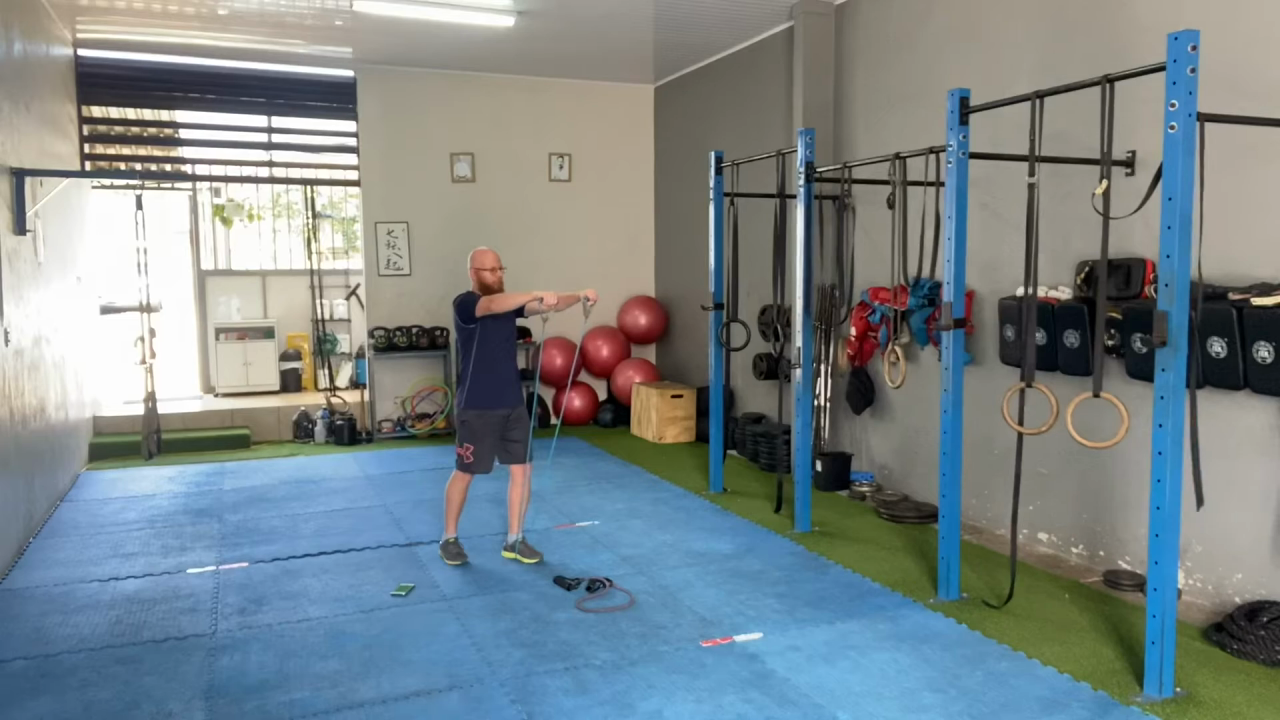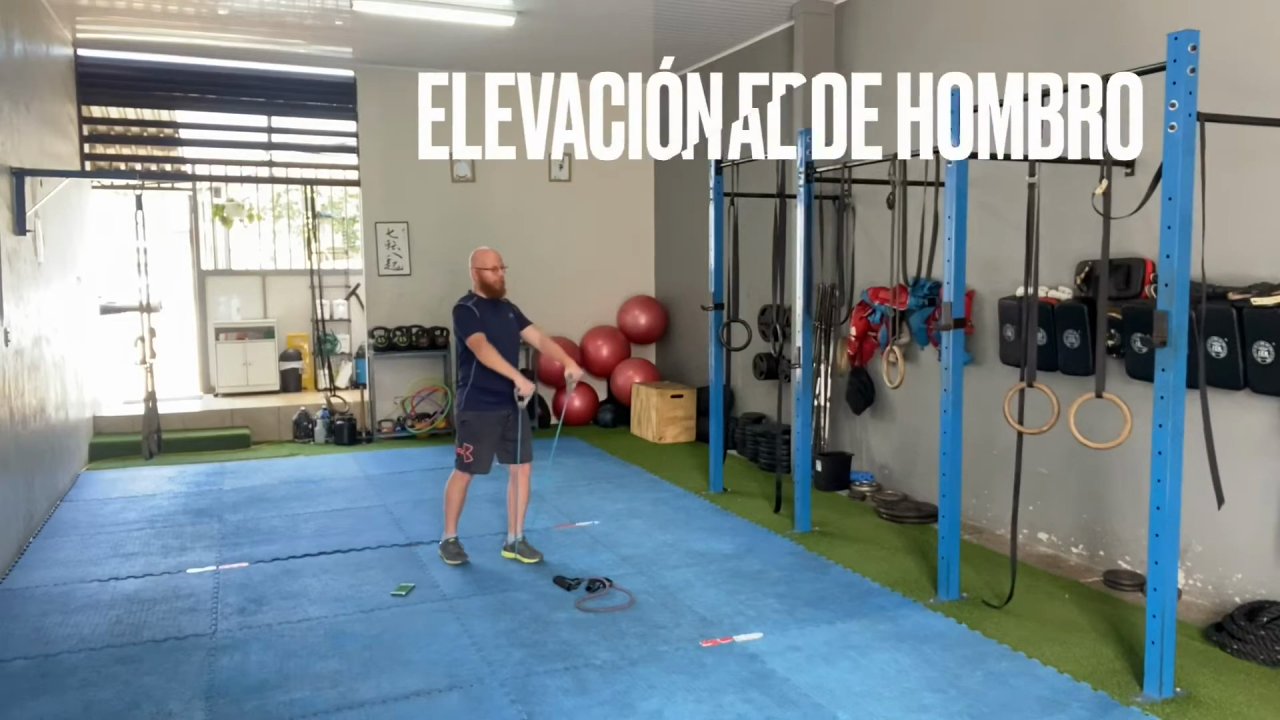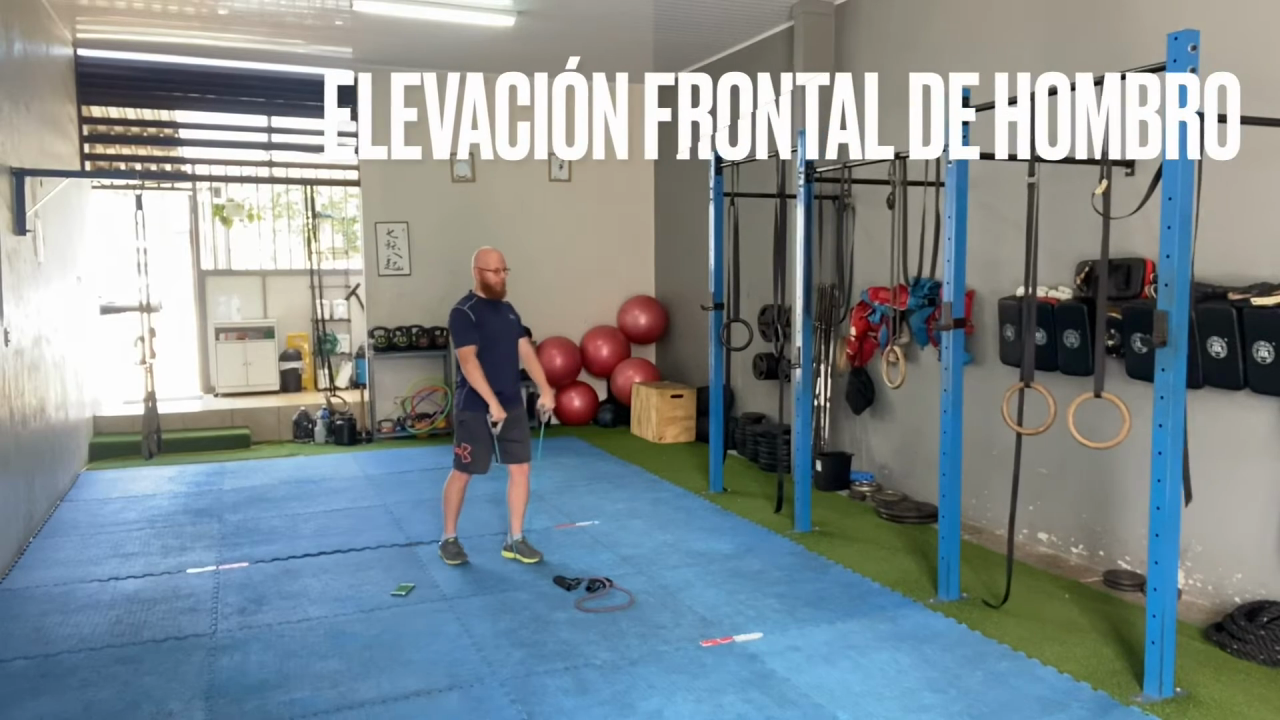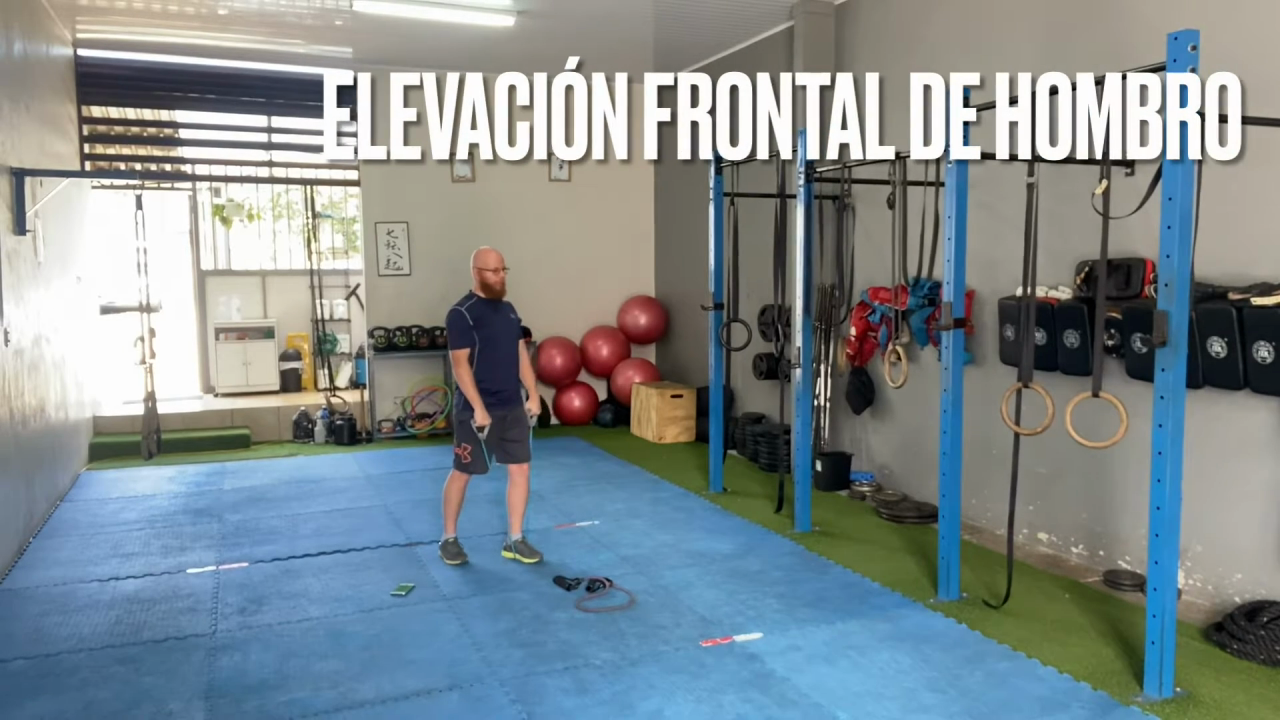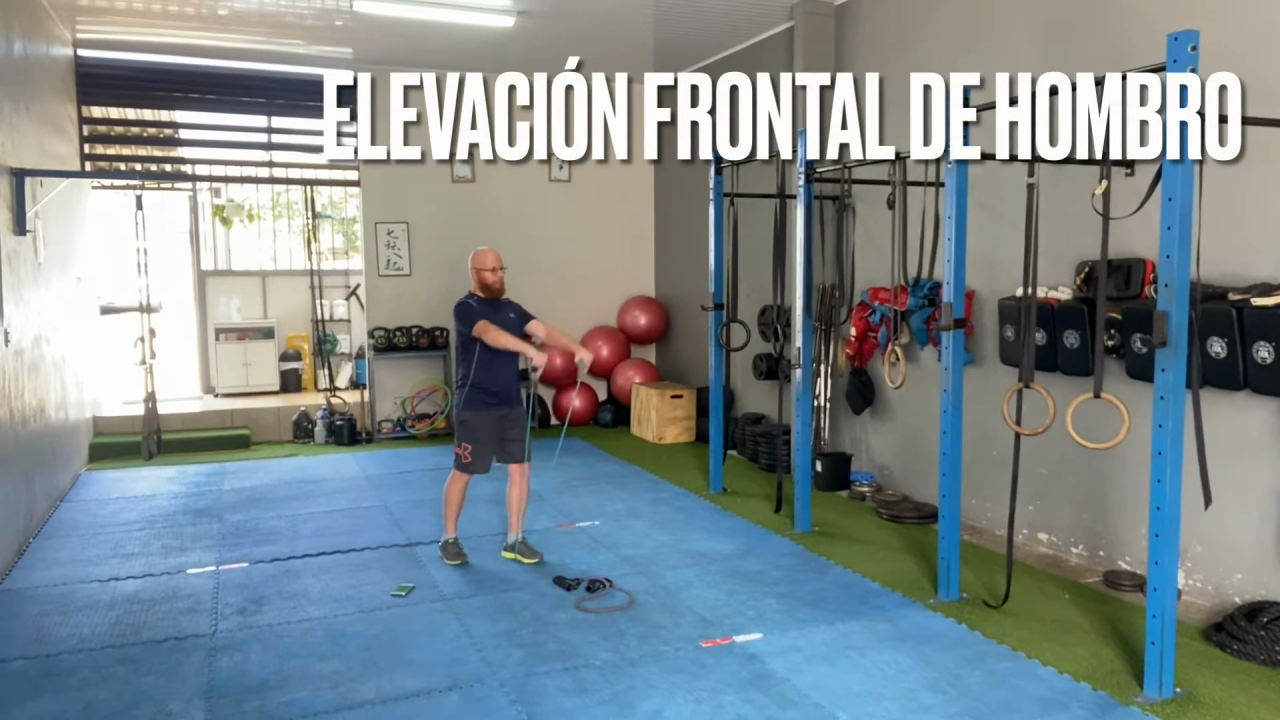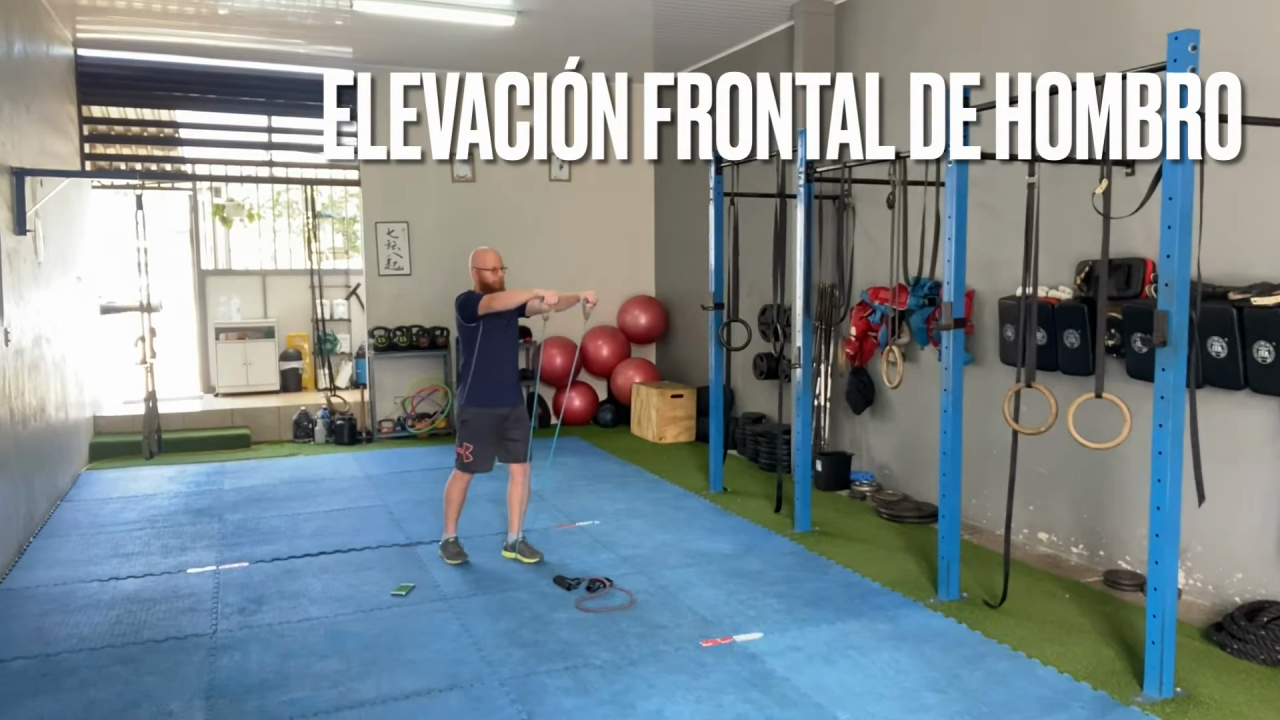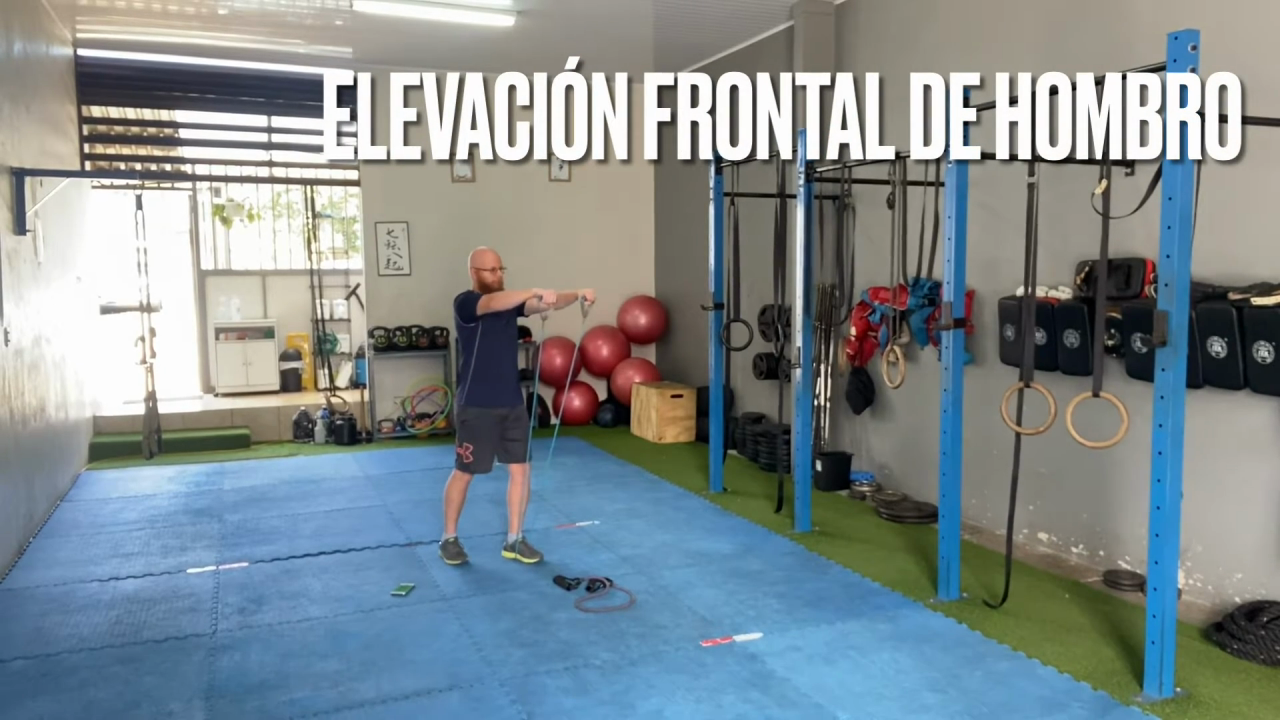
dt=0.5s
person 1, frame 1
left shoulder: (508, 302)
right shoulder: (465, 304)
left elbow: (546, 306)
right elbow: (493, 304)
left wrist: (578, 296)
right wrist: (538, 294)
left hip: (513, 404)
right hip: (477, 408)
left knee: (521, 469)
right knee: (464, 473)
left ankle: (514, 540)
right ankle: (449, 538)
person 1, frame 2
left shoulder: (507, 308)
right shoulder: (465, 309)
left elbow: (537, 337)
right elbow: (482, 348)
left wrist: (568, 361)
right wrist: (518, 376)
left hip: (513, 405)
right hip: (477, 408)
left knee: (522, 469)
right knee: (464, 472)
left ankle: (514, 540)
right ankle: (449, 538)
person 1, frame 3
left shoulder: (508, 309)
right shoulder: (464, 312)
left elbow: (526, 352)
right elbow: (468, 361)
left wrist: (545, 390)
right wrist: (492, 402)
left hip: (513, 406)
right hip: (475, 409)
left knee: (520, 469)
right knee: (462, 473)
left ankle: (515, 539)
right ankle: (448, 539)
person 1, frame 4
left shoulder: (509, 309)
right shoulder: (462, 313)
left elbow: (521, 355)
right elbow: (460, 365)
left wrist: (533, 395)
right wrist: (478, 408)
left hip: (513, 406)
right hip: (476, 409)
left knee: (520, 469)
right knee: (462, 473)
left ankle: (515, 539)
right ankle: (449, 538)
person 1, frame 5
left shoulder: (510, 307)
right shoulder: (466, 308)
left elbow: (542, 330)
right elbow: (490, 334)
left wrist: (575, 348)
right wrist: (529, 350)
left hip: (512, 405)
right hip: (475, 408)
left knee: (520, 469)
right knee: (463, 473)
left ankle: (514, 540)
right ankle: (449, 539)
person 1, frame 6
left shoulder: (510, 303)
right shoulder: (467, 303)
left elbow: (547, 306)
right elbow: (494, 303)
left wrist: (577, 298)
right wrist: (537, 293)
left hip: (513, 403)
right hip: (477, 407)
left knee: (521, 469)
right knee: (464, 472)
left ankle: (514, 539)
right ankle: (449, 538)
person 1, frame 7
left shoulder: (509, 302)
right shoulder: (465, 303)
left elbow: (547, 303)
right elbow: (493, 303)
left wrist: (576, 295)
right wrist: (536, 291)
left hip: (512, 403)
right hip: (477, 406)
left knee: (521, 469)
right knee: (464, 473)
left ankle: (514, 539)
right ankle: (449, 538)
